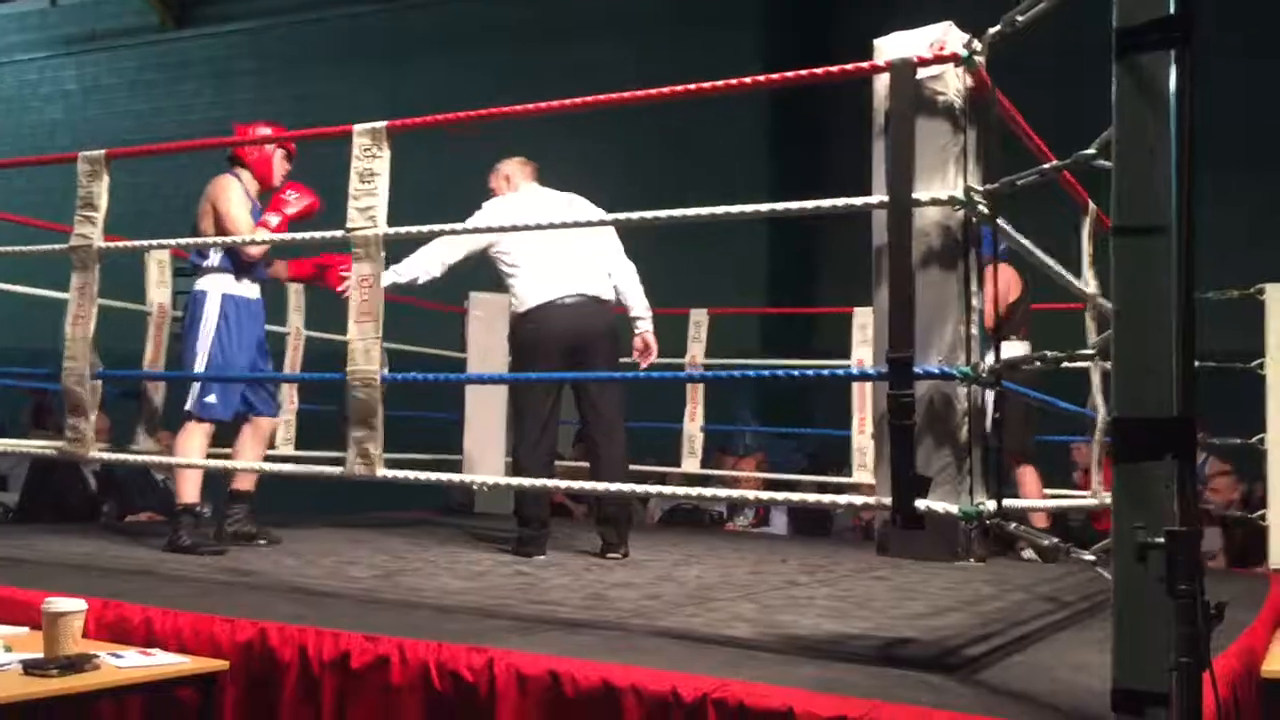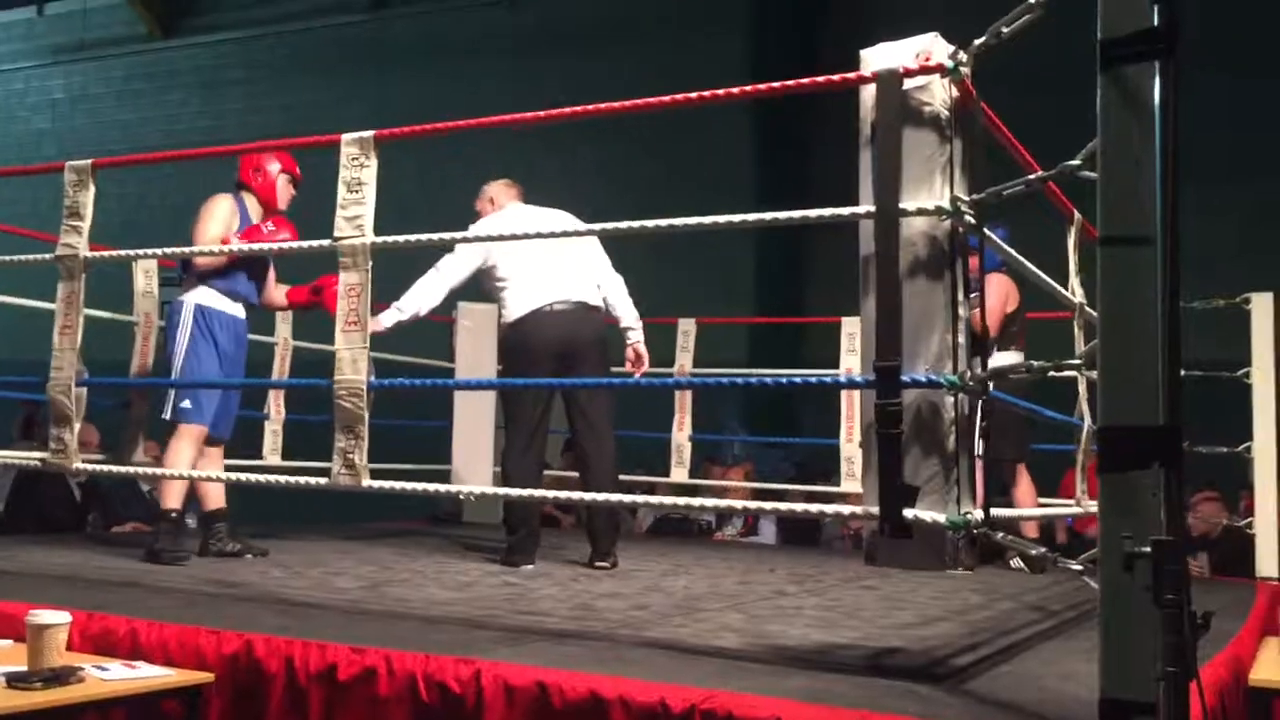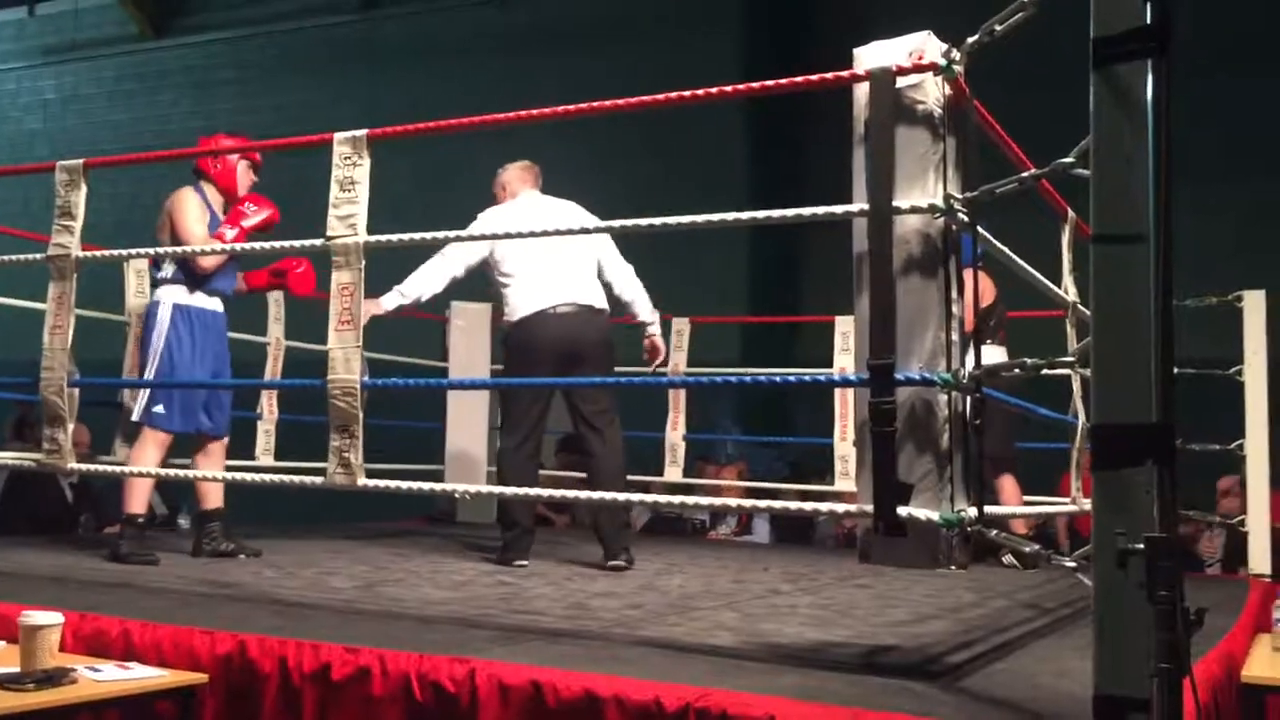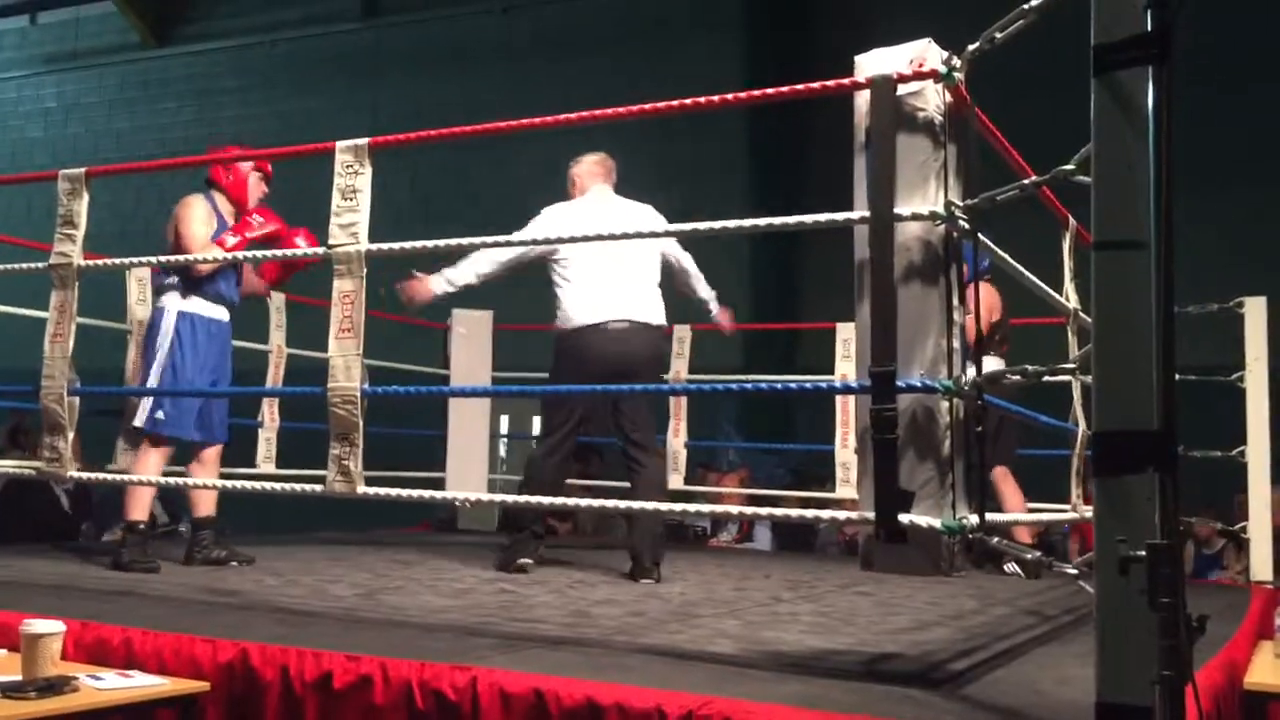
dt=0.4s
person 1, frame 1
left shoulder: (251, 199)
right shoulder: (227, 185)
left elbow: (261, 266)
right elbow: (251, 248)
right wrist: (283, 212)
left hip: (246, 309)
right hip: (220, 305)
left knee: (262, 414)
right knee: (202, 415)
left ankle: (237, 515)
right ankle: (185, 525)
person 1, frame 2
left shoulder: (263, 229)
right shoulder: (223, 205)
left elbow: (270, 296)
right elbow: (200, 258)
left wrist: (315, 293)
right wrist: (251, 241)
left hip: (233, 327)
right hip: (202, 316)
left knee: (215, 436)
right knee: (193, 425)
left ankle: (217, 533)
right ankle: (165, 531)
person 1, frame 3
left shoulder: (223, 214)
right shoulder: (187, 199)
right elbow: (203, 260)
left wrist: (275, 276)
right wrist: (241, 225)
left hip: (211, 322)
right hip: (179, 316)
left knee: (213, 435)
right knee: (159, 428)
left ankle: (211, 532)
right ankle: (129, 534)
person 1, frame 4
left shoulder: (232, 222)
right shoulder: (196, 205)
left elbow: (248, 284)
right elbow: (200, 263)
left wrist: (285, 261)
right wrist: (246, 234)
left hip: (215, 330)
right hip: (183, 323)
left knee: (210, 444)
right knee: (160, 436)
left ankle: (204, 540)
right ankle: (132, 541)
person 2, frame 1
left shoulder: (500, 211)
right shoulder: (583, 206)
left elbow: (441, 252)
right elbow: (622, 267)
left wrist: (381, 278)
right wrist: (643, 323)
left hip: (541, 322)
right hip: (596, 317)
left knee: (534, 430)
right knee: (605, 424)
left ankle: (532, 537)
right ankle: (615, 538)
person 2, frame 2
left shoulder: (488, 231)
right shoulder: (569, 220)
left elbow: (440, 279)
right elbow: (610, 280)
left wrist: (385, 319)
right wrist: (634, 334)
left hip: (530, 330)
right hip: (586, 324)
left knee: (525, 439)
right knee: (595, 434)
left ankle: (521, 547)
right ankle: (604, 547)
person 2, frame 3
left shoulder: (497, 218)
right shoulder: (579, 214)
left elbow: (445, 265)
right elbow: (621, 273)
left wrist: (386, 302)
right wrist: (651, 325)
left hip: (533, 330)
right hip: (589, 325)
left knee: (520, 438)
right knee: (603, 432)
left ankle: (516, 544)
right ankle: (616, 546)
person 2, frame 4
left shoulder: (558, 218)
right shoulder: (646, 217)
left elbow: (496, 256)
right elbow: (684, 264)
left wrist: (439, 283)
right wrist: (713, 305)
left hip: (586, 340)
right hip: (643, 339)
left knee: (554, 443)
right knee: (644, 448)
left ankle: (524, 544)
right ankle: (647, 560)
person 3, frame 1
left shoulder: (997, 271)
right shoulder: (1003, 273)
left elbow: (988, 319)
left hip: (1000, 369)
right hip: (1013, 371)
right knee: (1018, 458)
person 3, frame 2
left shoulder: (995, 281)
right shoulder: (991, 284)
left elbow: (987, 328)
left wrist: (966, 307)
left hip: (995, 379)
right hip: (1006, 380)
left knee: (973, 459)
right knee: (1015, 467)
person 3, frame 3
left shoulder: (970, 277)
right shoulder: (976, 279)
left elbow: (965, 323)
right hip: (993, 378)
right knee: (999, 467)
right ankle: (1022, 543)
person 3, frame 4
left shoulder: (979, 290)
right shoulder: (977, 292)
left elbow: (971, 335)
left hip: (981, 388)
right hip: (993, 389)
right knee: (999, 472)
right ankle: (1026, 549)
